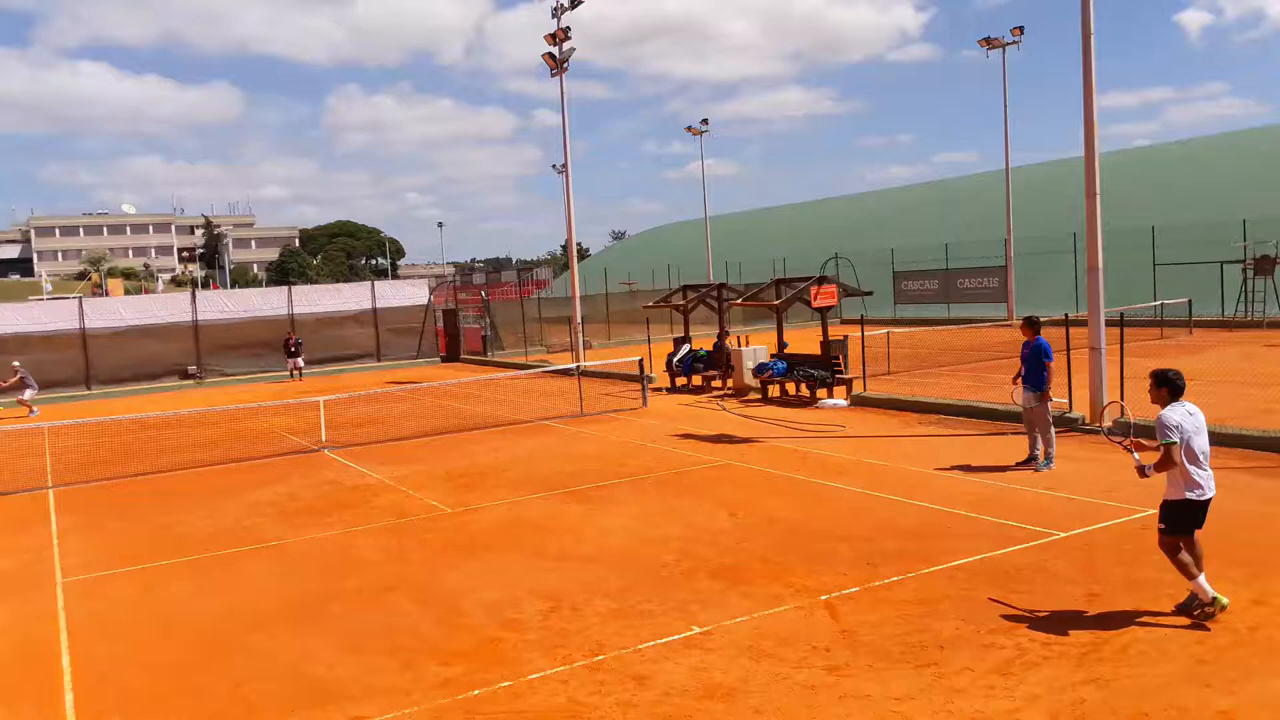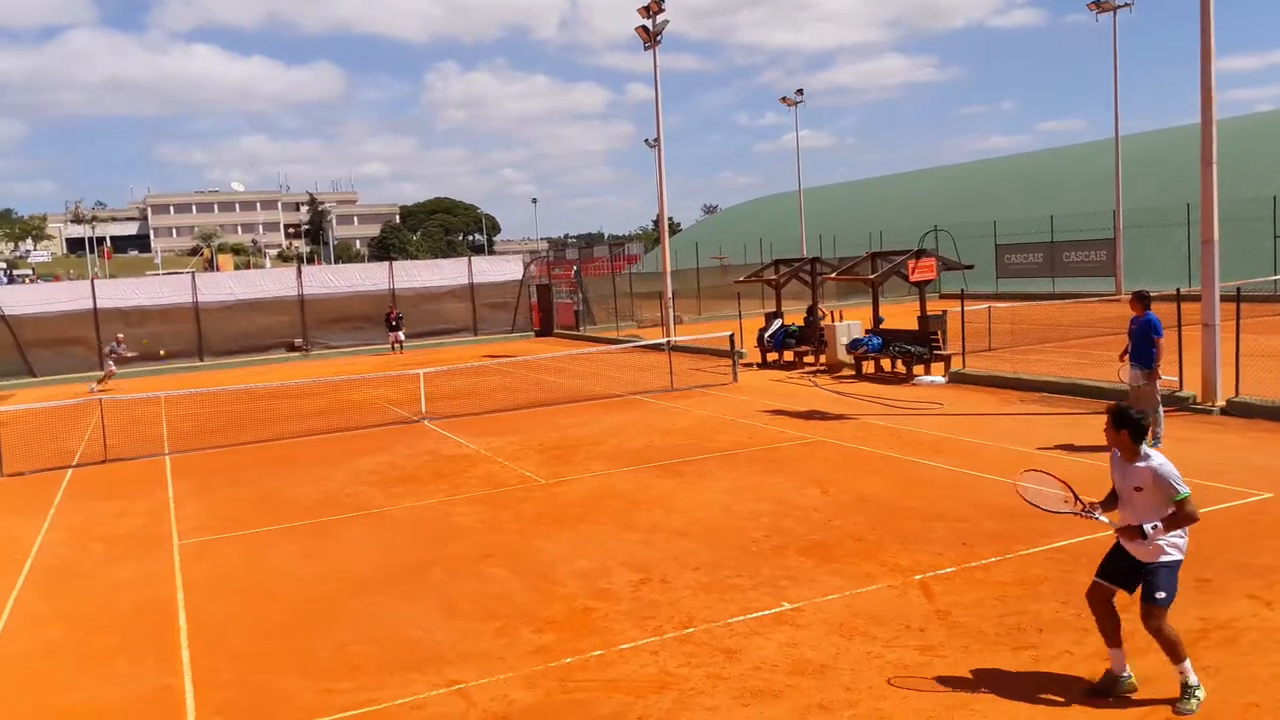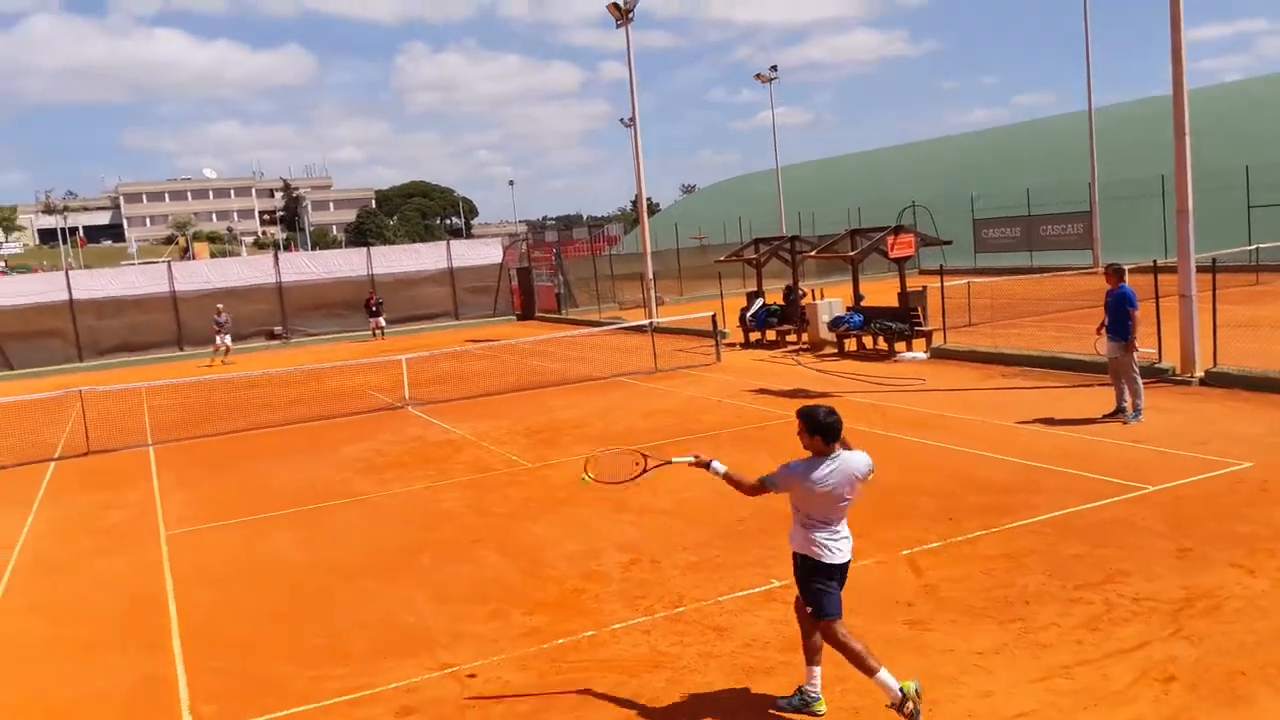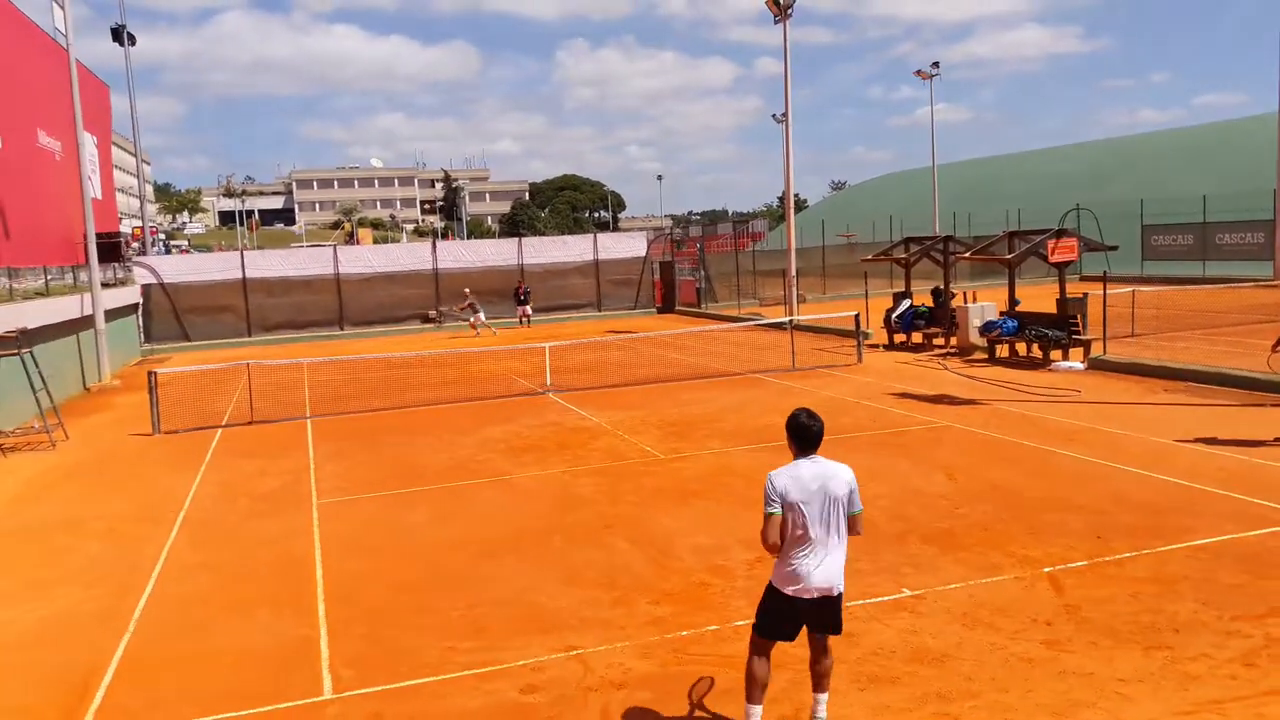
dt=1s
person 1, frame 1
left shoulder: (1167, 418)
right shoulder: (1194, 411)
left elbow: (1172, 461)
left wrist: (1148, 470)
right wrist: (1152, 446)
left hip: (1184, 492)
right hip: (1205, 487)
left knee: (1169, 544)
right knee: (1188, 537)
left ankle: (1210, 597)
right ankle: (1200, 596)
person 1, frame 2
left shoulder: (1159, 468)
right shoulder: (1117, 458)
left elbow: (1191, 512)
left wrist: (1144, 530)
right wrist: (1102, 506)
left hip: (1163, 551)
right hip: (1131, 545)
left knee: (1152, 620)
right knee: (1097, 596)
left ankle: (1191, 684)
right ankle: (1120, 673)
person 1, frame 3
left shoulder: (799, 472)
right shoulder: (860, 461)
left elbow: (752, 489)
right elbow: (864, 470)
left wrist: (714, 467)
right wrist: (846, 446)
left hip: (813, 556)
right hip: (837, 552)
left knee: (833, 631)
right knee: (805, 610)
left ankle: (898, 693)
right ankle: (811, 692)
person 1, frame 4
left shoulder: (778, 479)
right shoulder: (844, 474)
left elbow: (770, 540)
right elbow: (856, 528)
left wrist: (784, 552)
left hip: (791, 582)
right hip: (832, 579)
left knee: (759, 649)
right knee: (820, 644)
